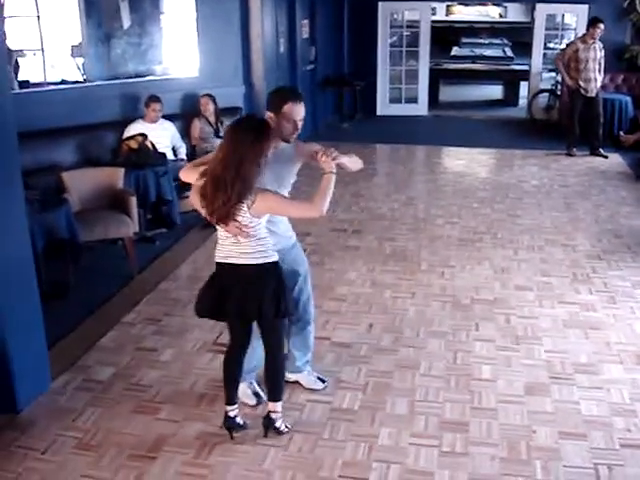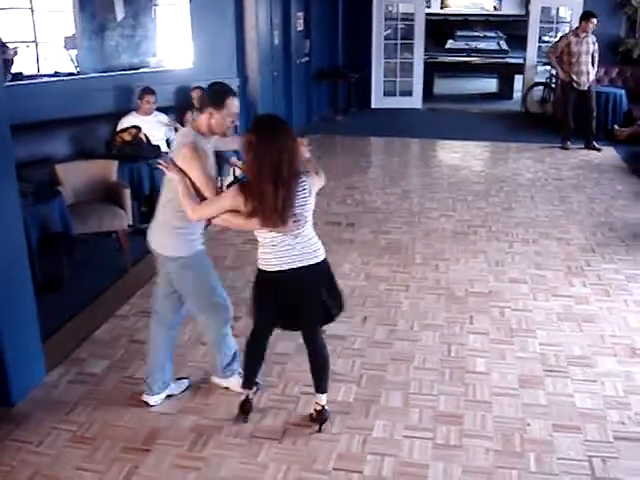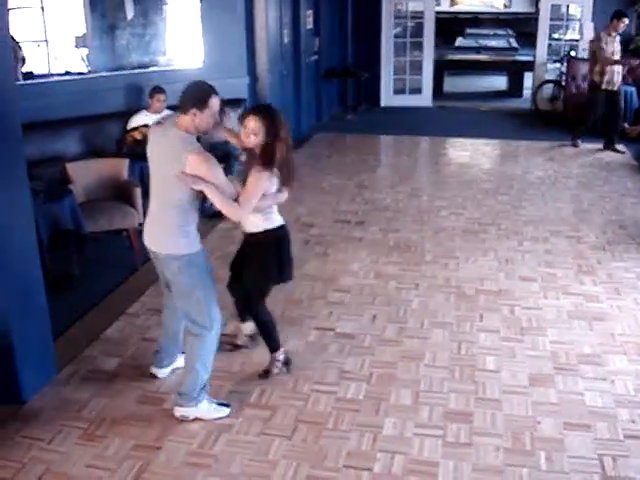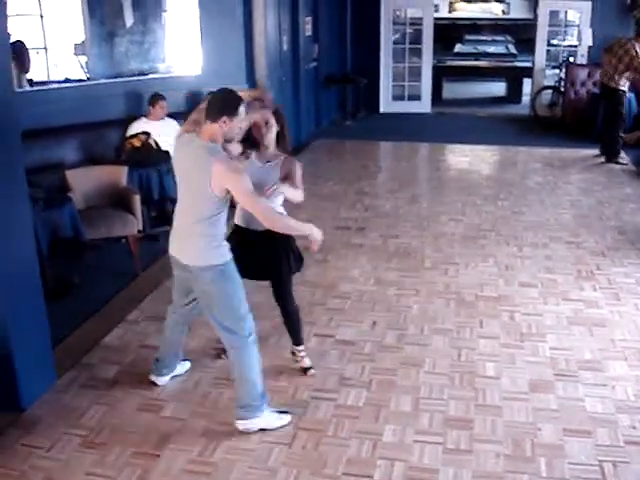
dt=0.7s
person 1, frame 1
left shoulder: (299, 149)
left elbow: (356, 163)
right elbow: (188, 173)
left wrist: (339, 158)
left hip: (285, 241)
left knee: (302, 309)
left ankle: (298, 367)
right ankle: (245, 378)
person 1, frame 2
left shoulder: (197, 136)
right shoulder: (194, 151)
left hip: (163, 239)
right hip: (180, 246)
left knee: (168, 312)
right knee: (216, 309)
left ankle: (157, 386)
right ankle: (227, 370)
person 1, frame 3
left shoulder: (157, 134)
right shoulder: (197, 158)
right wrist: (276, 198)
left hip: (154, 238)
right hip: (179, 246)
left knee: (175, 300)
right knee: (206, 322)
left ankle: (164, 359)
right ankle: (191, 400)
person 1, frame 4
left shoulder: (183, 143)
right shoulder: (226, 168)
left elbow: (200, 118)
right elbow: (267, 216)
left wrist: (248, 114)
right wrist: (308, 230)
left hip: (179, 250)
right hip: (208, 260)
left knee: (181, 308)
right knee: (241, 331)
left ankle: (164, 367)
right ankle: (251, 411)
person 2, frame 1
left shoulder: (212, 182)
right shoulder: (257, 199)
right elbow: (316, 209)
left wrist: (218, 161)
right wrist: (329, 171)
left hip: (228, 273)
right hip: (261, 274)
left knee: (238, 343)
right knee: (274, 345)
left ankle: (230, 413)
right ankle: (274, 415)
person 2, frame 2
left shoulder: (243, 193)
right shoulder: (305, 183)
left elbow: (195, 213)
left wrist: (180, 176)
right wrist: (306, 157)
left hip: (274, 276)
right hip: (312, 270)
left knee: (260, 332)
right knee: (314, 337)
left ankle: (248, 395)
right ankle: (321, 404)
person 2, frame 3
left shoulder: (261, 171)
right shoulder: (255, 157)
left elbow: (238, 213)
left wrist: (206, 186)
left hip: (265, 239)
right hip: (262, 235)
left knee: (253, 298)
right knee: (241, 288)
left ankle: (278, 356)
person 2, frame 4
left shoulder: (289, 163)
right shoulder: (244, 155)
left elbow: (298, 196)
left wrist: (283, 188)
left hip: (275, 235)
right hip: (244, 232)
left knee: (283, 296)
left ankle: (299, 349)
person 3, frame 1
left shoulder: (599, 46)
right shoulder: (576, 45)
right elbow: (559, 60)
left wrist: (600, 79)
right wrist: (566, 78)
left hip: (594, 88)
right hip: (577, 87)
left knee: (597, 118)
right knee: (575, 117)
left ankle: (596, 148)
right ankle: (571, 146)
person 3, frame 2
left shoulder: (592, 39)
right shoulder: (568, 38)
right elbow: (551, 53)
left wrist: (594, 71)
right wrist: (559, 71)
left hip: (588, 81)
right hip: (571, 81)
left knee: (591, 110)
right knee: (568, 111)
left ankle: (590, 141)
right ankle: (566, 140)
person 3, frame 3
left shoulder: (617, 38)
right shoulder: (601, 37)
right elbow: (603, 59)
left wrist: (620, 74)
right wrist: (622, 61)
left hip: (614, 82)
right hip: (600, 82)
left knee: (616, 112)
right knee: (594, 112)
left ankle: (611, 143)
right ankle: (577, 136)
person 3, frame 4
left shoulder: (622, 41)
left elbow: (606, 53)
left hip: (606, 84)
right hip: (616, 89)
left knee: (608, 119)
right knee: (617, 121)
left ankle: (606, 149)
right ankle: (613, 156)
